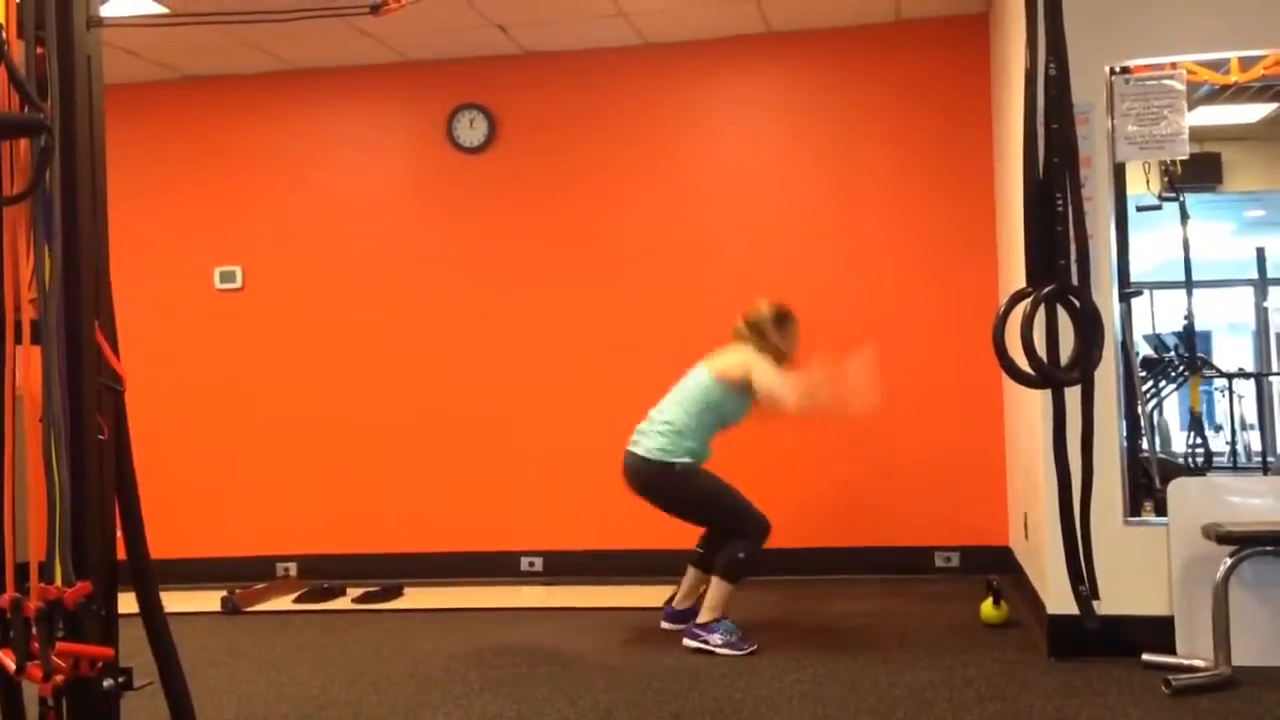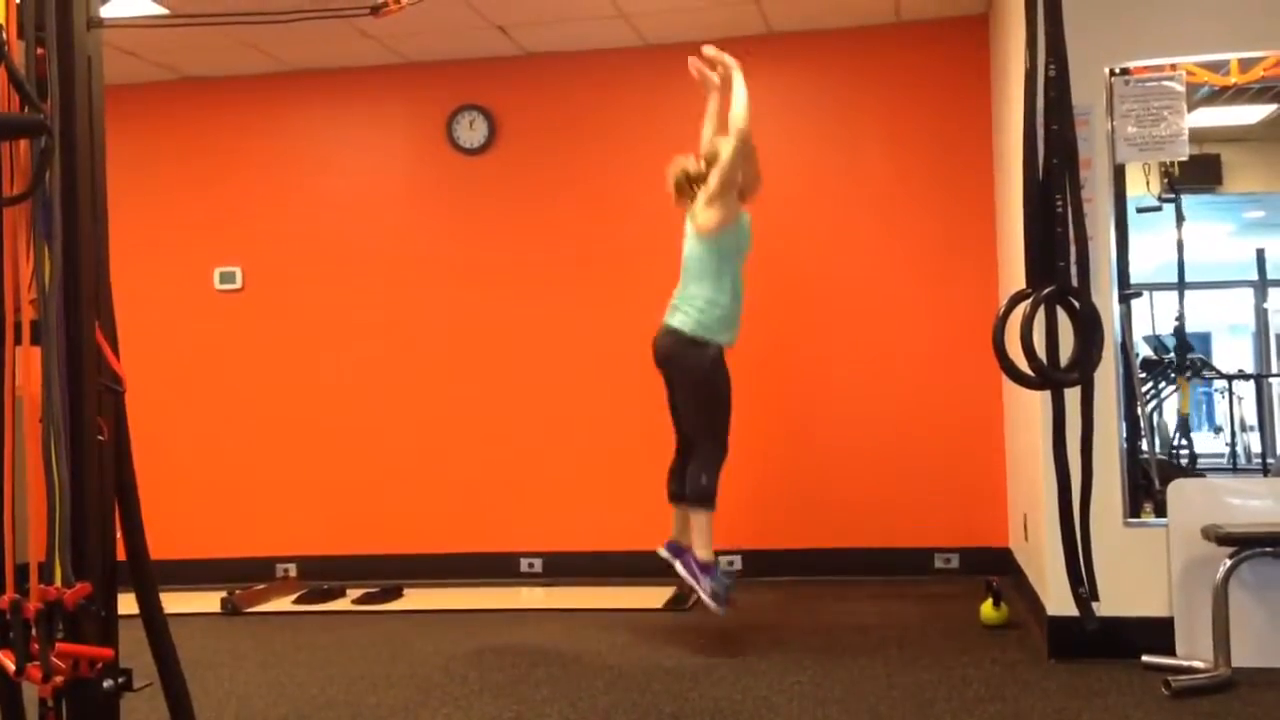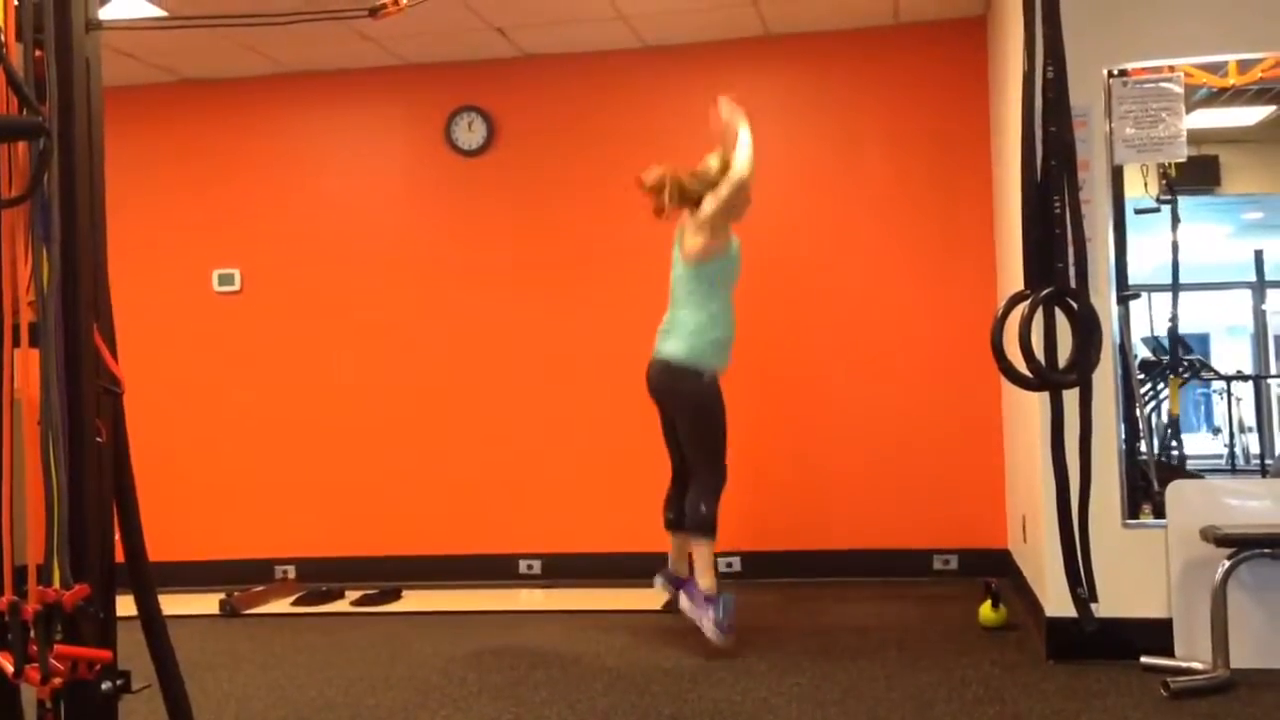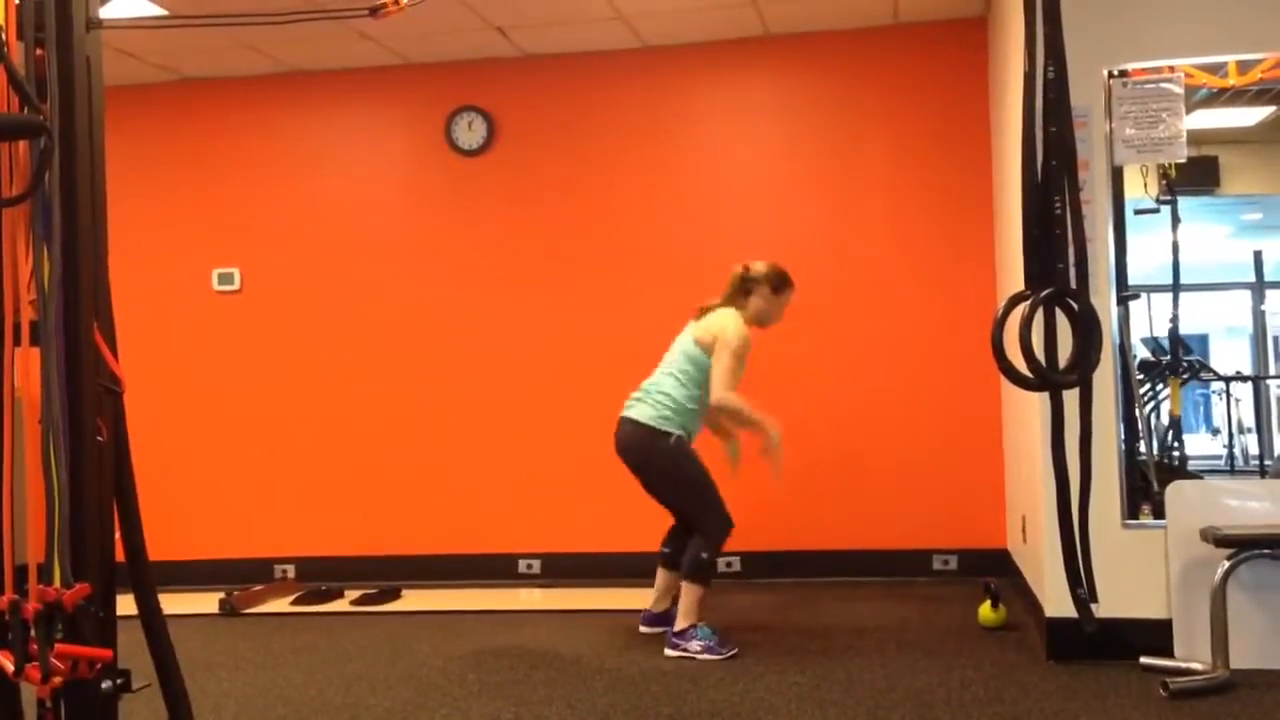
dt=0.3s
person 1, frame 1
left shoulder: (739, 362)
right shoulder: (749, 360)
left elbow: (781, 396)
right elbow: (793, 400)
left wrist: (836, 381)
right wrist: (846, 388)
left hip: (648, 459)
right hip: (660, 466)
left knee: (730, 526)
right knee: (751, 528)
left ankle: (680, 606)
right ankle: (706, 625)
person 1, frame 2
left shoulder: (706, 204)
right shoulder: (717, 202)
left elbow: (716, 145)
right elbow: (739, 133)
left wrist: (716, 91)
right wrist: (734, 78)
left hip: (680, 338)
right hip: (696, 342)
left knee: (693, 446)
right knee: (709, 449)
left ankle: (681, 542)
right ankle: (699, 555)
person 1, frame 3
left shoulder: (697, 224)
right shoulder: (706, 221)
left elbow: (734, 190)
right elbow: (742, 175)
left wrist: (726, 139)
right wrist: (740, 128)
left hip: (671, 366)
right hip: (688, 370)
left knee: (689, 473)
right knee: (707, 475)
left ankle: (680, 575)
right ankle: (702, 591)
person 1, frame 4
left shoulder: (713, 321)
right shoulder: (735, 328)
right elbow: (721, 397)
left wrist: (729, 435)
right wrist: (766, 428)
left hip: (636, 428)
right hip: (654, 435)
left knee: (692, 519)
right knee: (713, 524)
left ankle: (658, 609)
right ankle: (684, 632)
